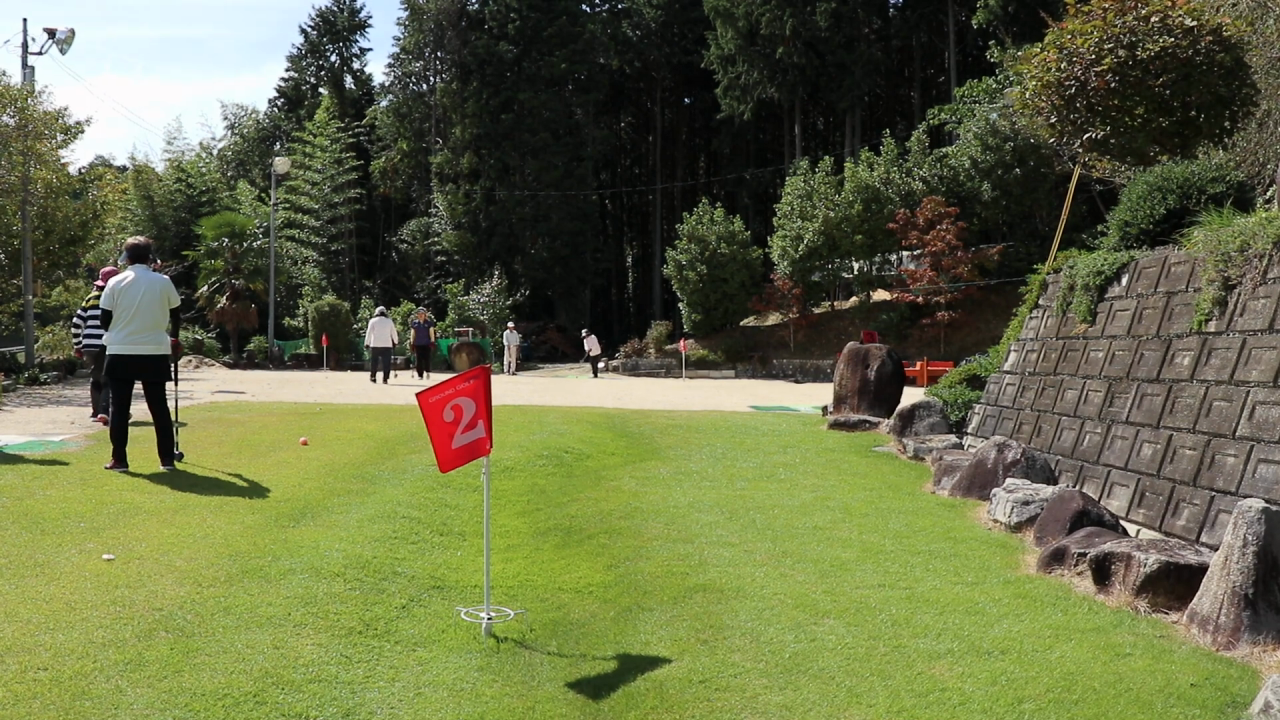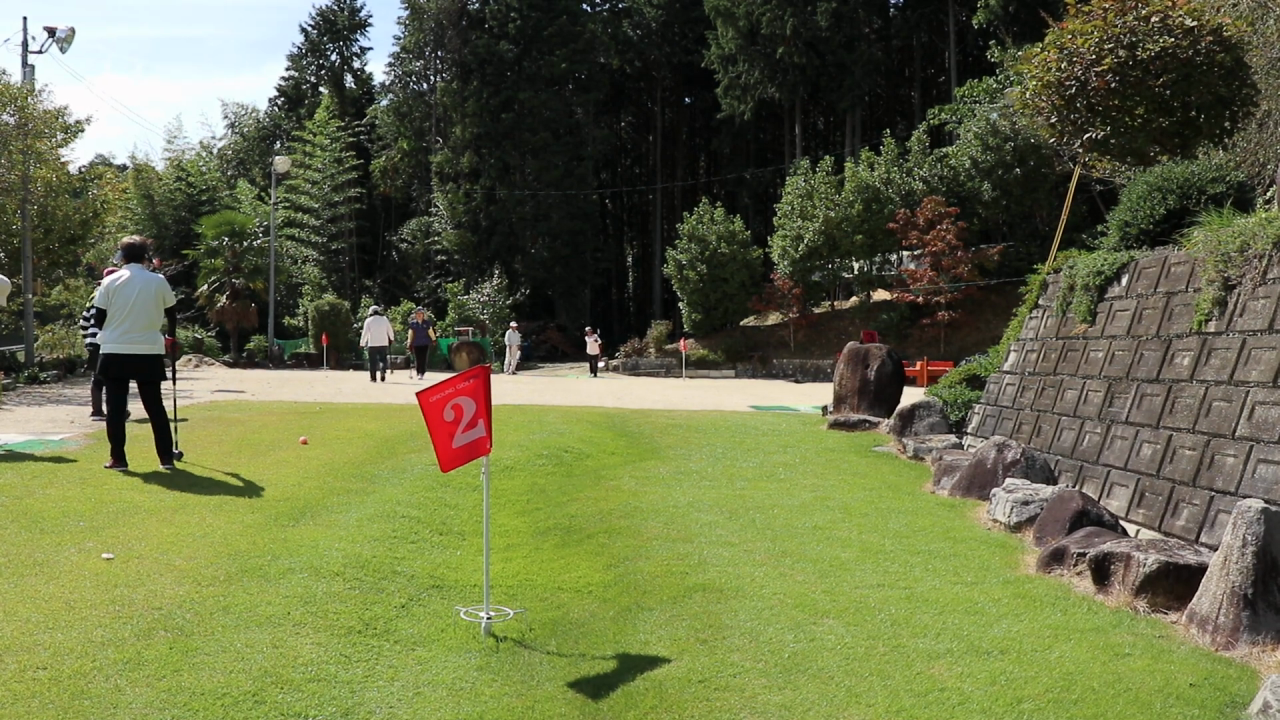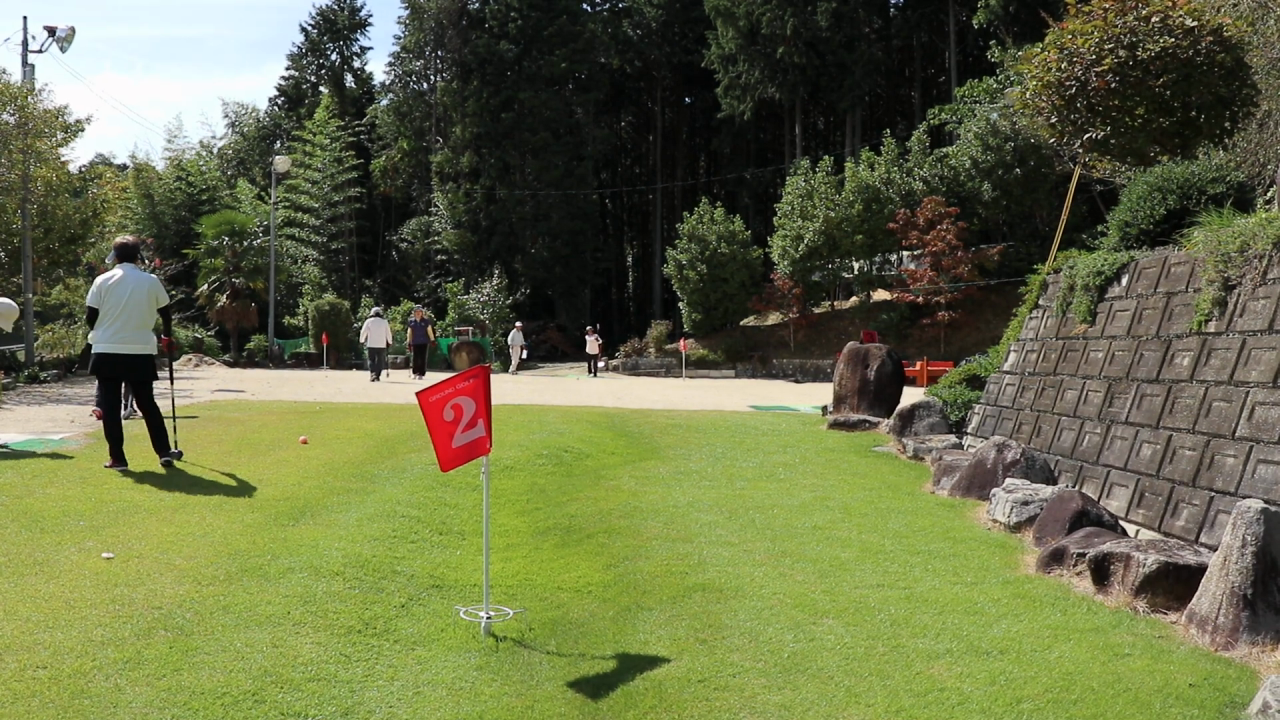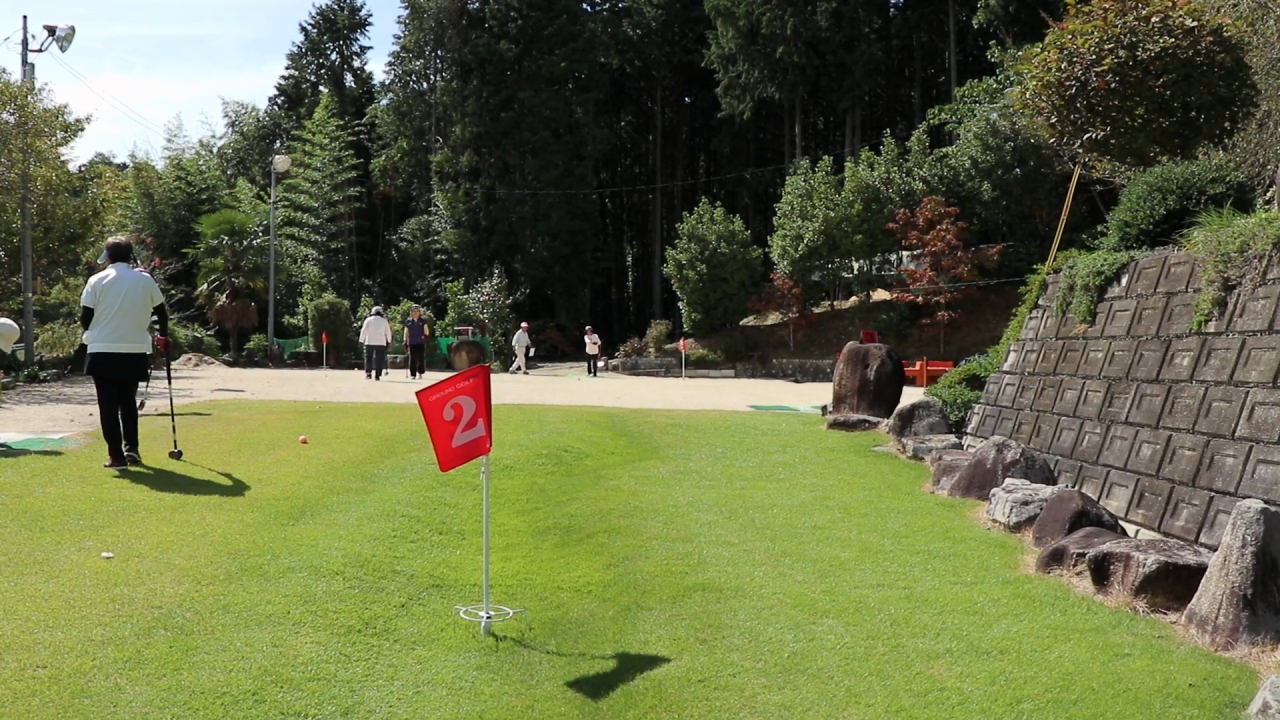
dt=0.3s
person 1, frame 1
left shoulder: (115, 282)
right shoulder: (163, 282)
left elbow: (104, 320)
right elbow: (175, 315)
right wrist: (174, 339)
left hip: (120, 353)
right hip: (155, 353)
left knee: (119, 408)
right knee: (159, 407)
left ankle: (119, 459)
right ankle: (167, 458)
person 1, frame 2
left shoulder: (110, 281)
right shoulder: (159, 281)
left elbow: (99, 319)
right elbow: (171, 314)
right wrist: (170, 338)
left hip: (114, 352)
right hip: (149, 352)
left knee: (116, 408)
right knee: (155, 406)
left ankle: (118, 458)
right ankle: (166, 456)
person 1, frame 3
left shoulder: (103, 280)
right shoulder: (151, 281)
left elbow: (90, 318)
right elbow: (165, 314)
right wrist: (167, 338)
left hip: (107, 351)
right hip: (141, 352)
left knee: (111, 406)
right knee: (147, 403)
left ankle: (117, 458)
right ankle: (164, 452)
person 1, frame 4
left shoulder: (97, 280)
right shoulder: (145, 280)
left elbow: (85, 318)
right elbow: (161, 312)
left wrist: (95, 333)
right wrist: (163, 337)
left hip: (103, 351)
right hip: (135, 351)
left knee: (108, 405)
right knee: (127, 402)
left ankle: (117, 457)
right ankle: (132, 448)
